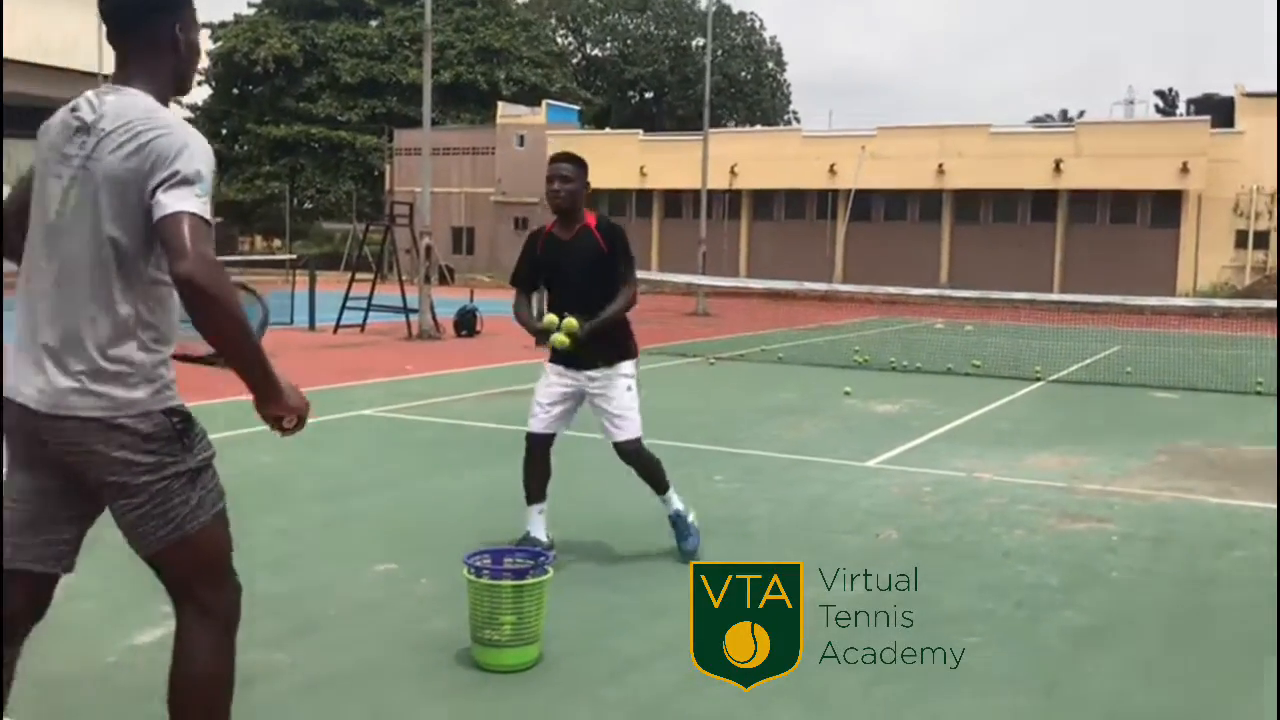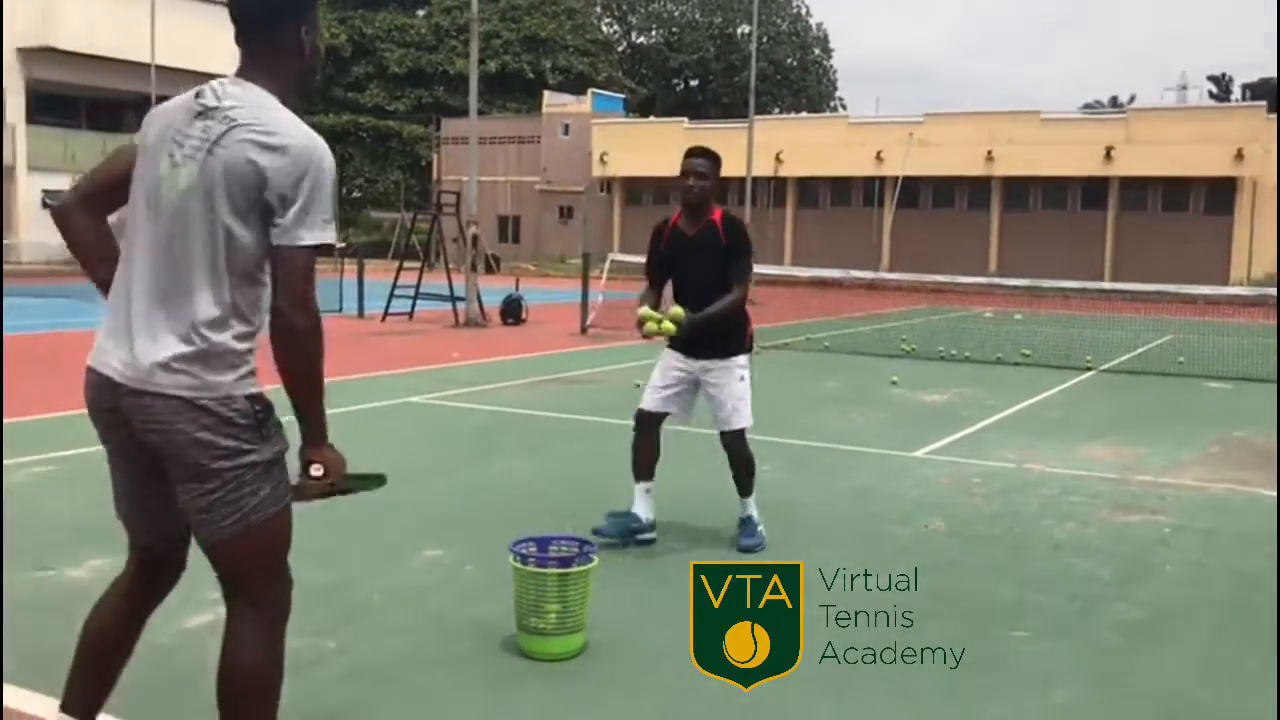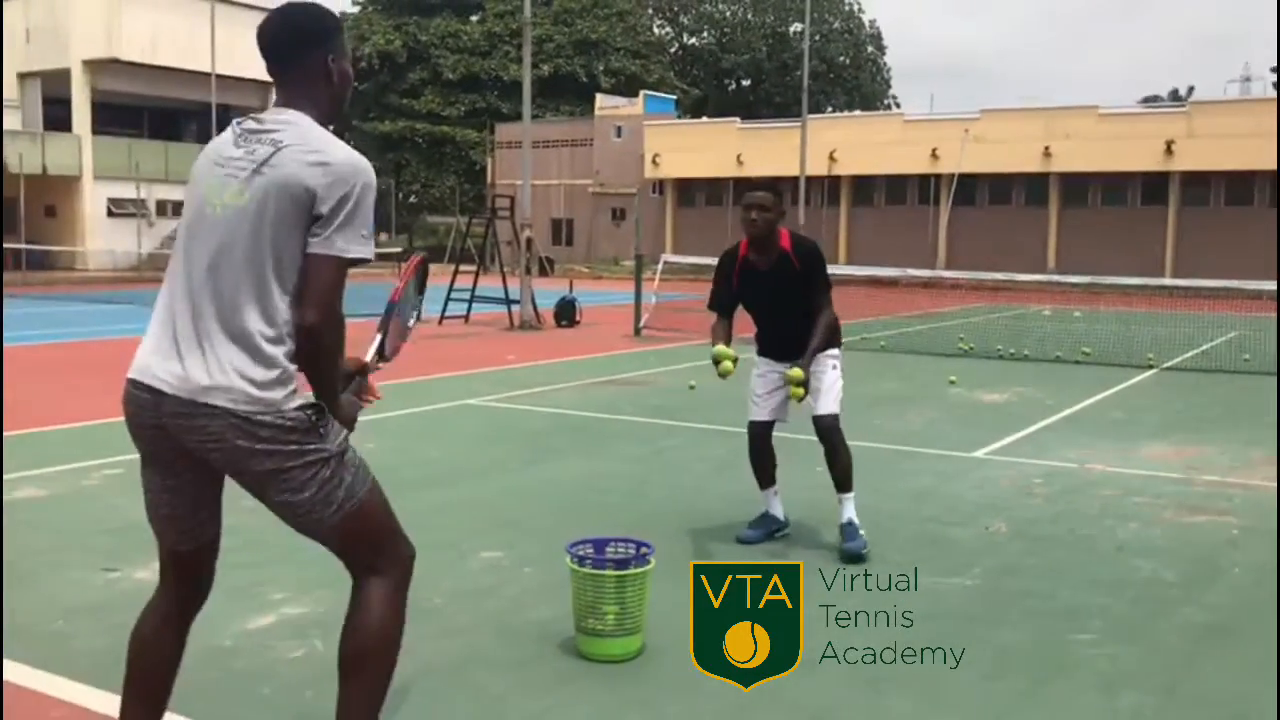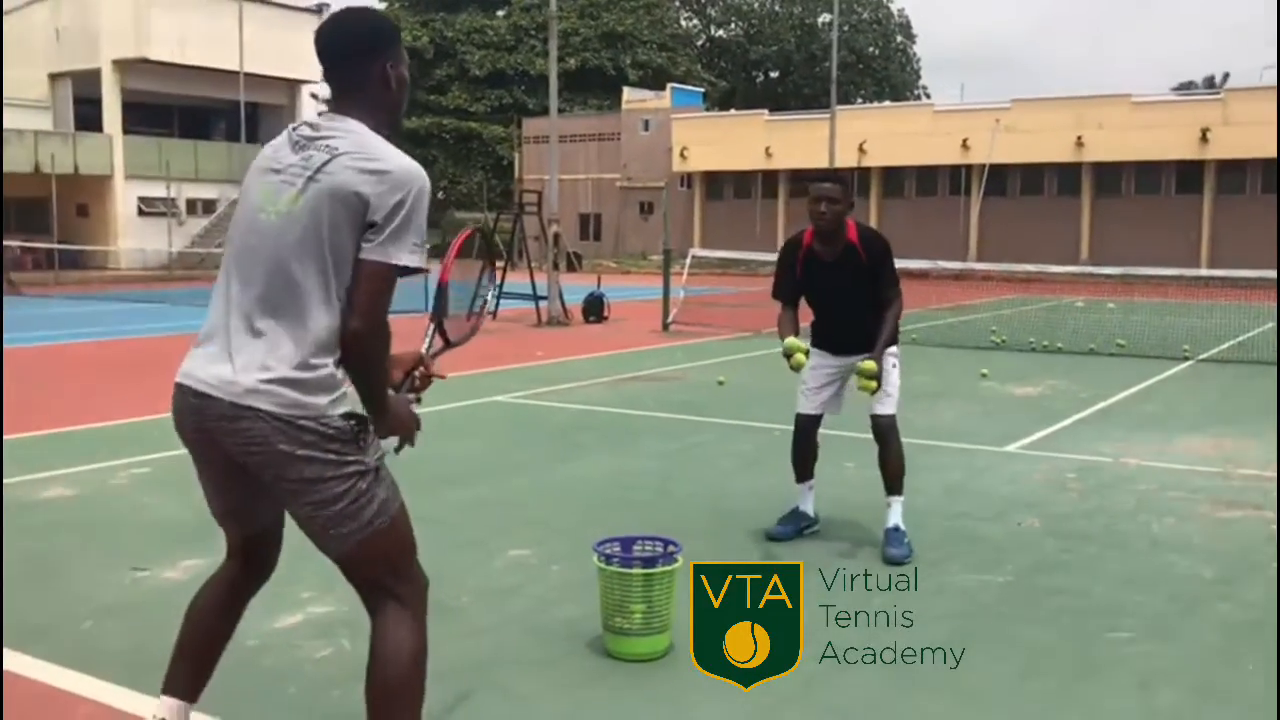
dt=0.4s
person 1, frame 1
left shoulder: (59, 127)
right shoulder: (172, 141)
right elbow: (194, 273)
right wrist: (269, 388)
right hip: (122, 414)
right knee: (209, 603)
person 1, frame 2
left shoulder: (171, 114)
right shoulder: (297, 147)
left elbow: (76, 207)
right elbow: (290, 310)
right wrist: (315, 433)
left hip: (113, 378)
right hip: (201, 396)
left knee: (151, 569)
right knee: (260, 599)
person 1, frame 3
left shoulder: (222, 147)
right shoulder: (341, 168)
right elbow: (314, 317)
left wrist: (321, 372)
right wrist: (335, 405)
left hip: (153, 393)
right hip: (248, 409)
left knee: (182, 582)
right knee: (385, 562)
person 1, frame 4
left shoulder: (277, 152)
right shoulder: (396, 174)
right elbow: (360, 322)
left wrist: (378, 366)
right wrist: (383, 409)
left hip: (200, 395)
right hip: (293, 416)
left knee: (248, 562)
right knee: (399, 594)
person 2, frame 1
left shoulder: (609, 234)
right shoulder: (538, 242)
left elbow: (629, 294)
right elbow: (522, 298)
left wrist: (589, 328)
right wrist: (531, 324)
left hip: (612, 362)
right hip: (562, 363)
left knee: (630, 448)
right knee: (536, 441)
left ankle: (677, 512)
right ankle: (536, 535)
person 2, frame 2
left shoulder: (731, 229)
right shoulder: (664, 231)
left elbow: (739, 292)
right elbow: (654, 286)
left wrist: (697, 319)
right wrist: (646, 309)
left hip: (726, 350)
right hip: (678, 347)
left knee: (733, 436)
right knee: (646, 419)
left ankle: (748, 516)
right ankle: (641, 514)
person 2, frame 3
left shoulder: (804, 251)
right shoulder: (731, 262)
left elbow: (825, 311)
right elbow: (722, 318)
left wrist: (807, 360)
right wrist: (721, 350)
left hip: (818, 350)
right hip: (770, 355)
left knee: (828, 427)
right knee: (757, 431)
left ankle: (849, 520)
right ankle: (774, 513)
person 2, frame 4
left shoulder: (871, 243)
right shoulder: (794, 251)
left elbow: (894, 302)
right elbow: (788, 307)
left wrist: (879, 352)
right wrist: (790, 343)
left hip: (875, 346)
right hip: (825, 348)
left knee: (884, 425)
right knee: (804, 423)
left ankle: (895, 522)
right ankle: (805, 509)
